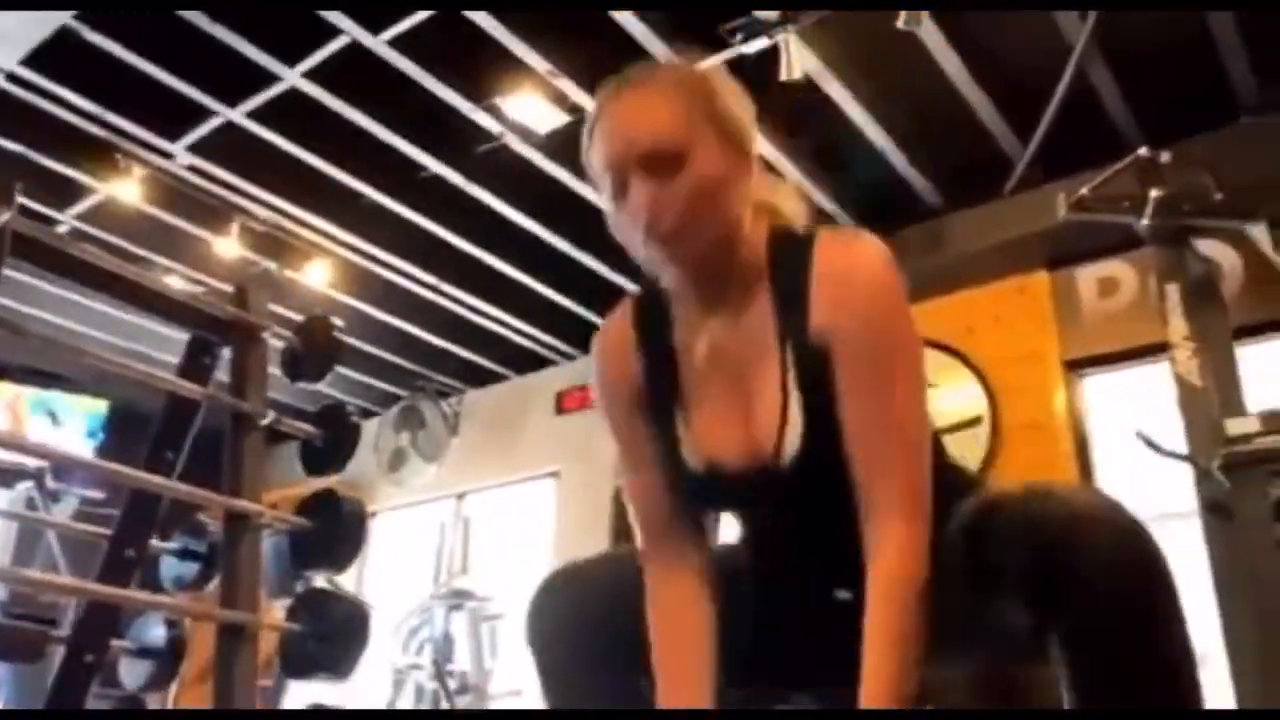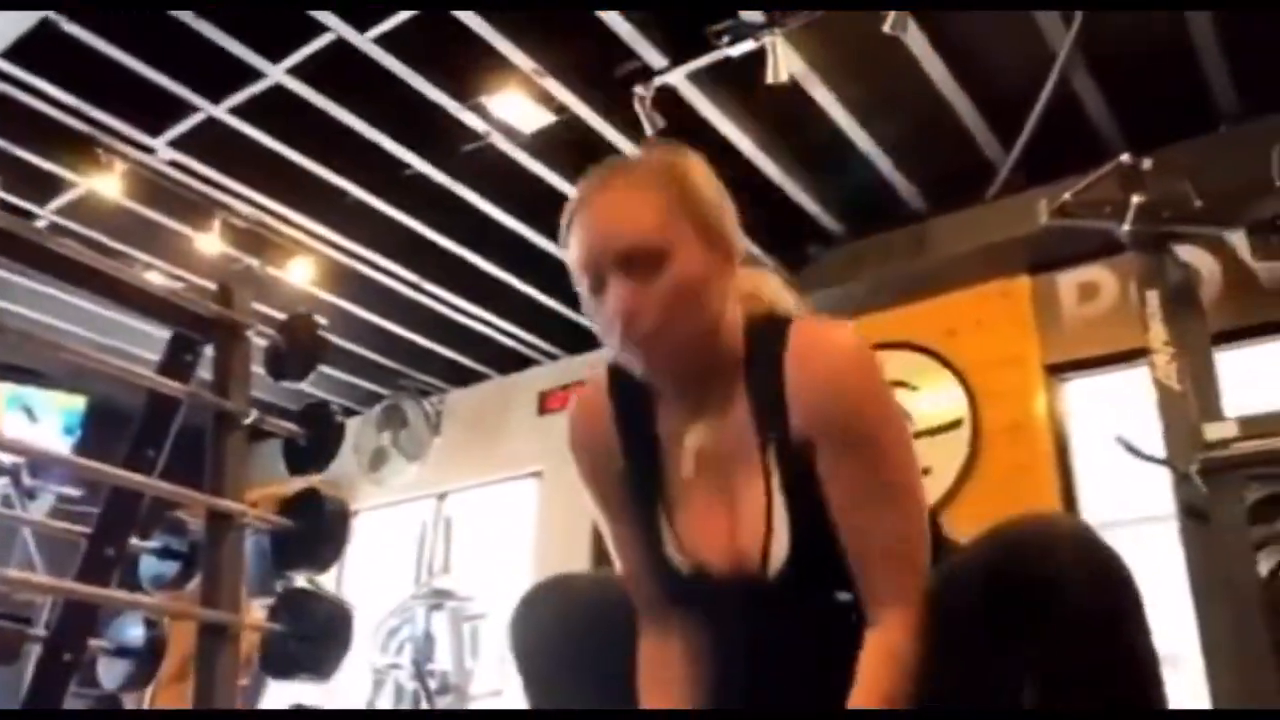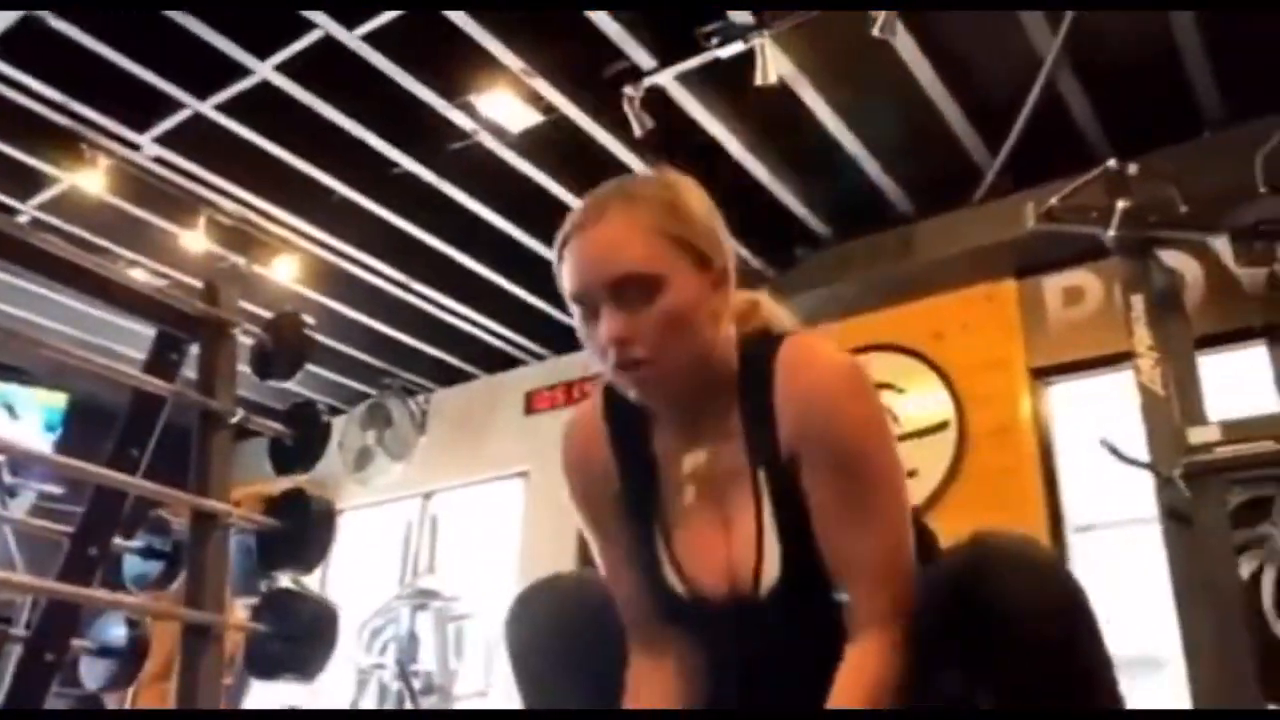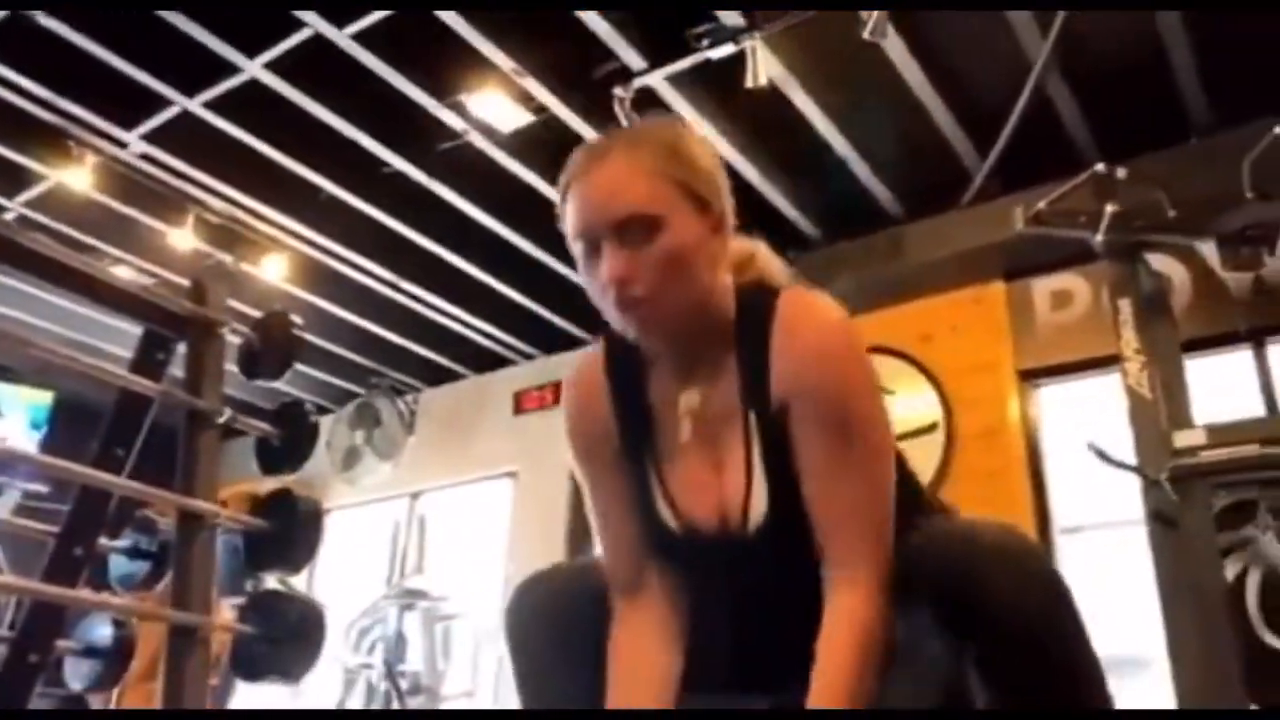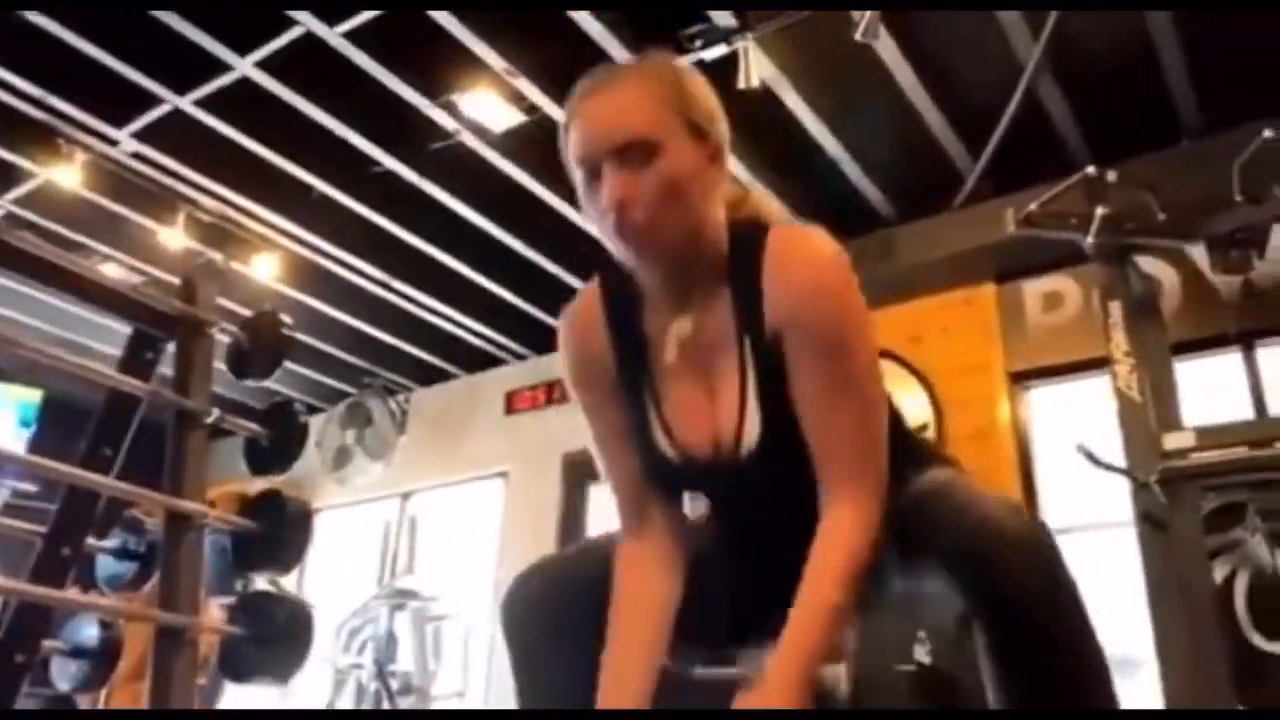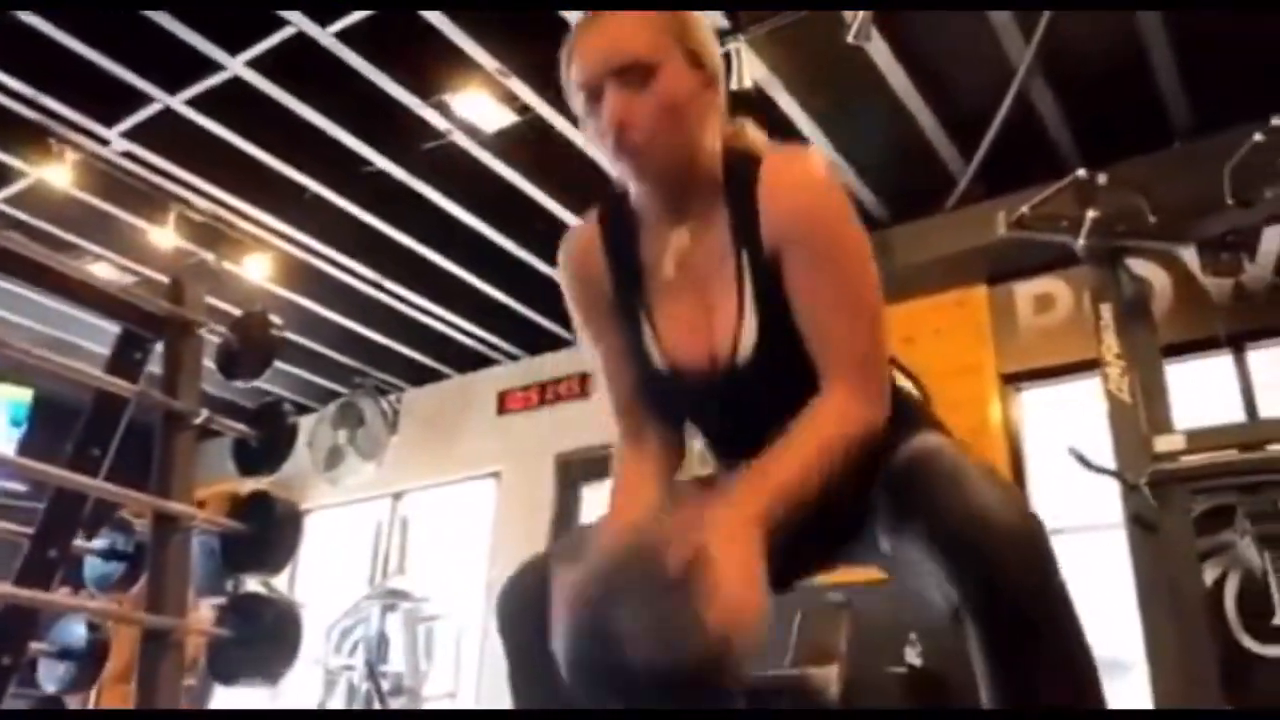
dt=0.1s
person 1, frame 1
left shoulder: (844, 279)
right shoulder: (625, 350)
left elbow: (899, 528)
right elbow: (674, 560)
left hip: (933, 586)
right hip: (796, 608)
person 1, frame 2
left shoulder: (821, 366)
right shoulder: (600, 420)
left elbow: (896, 611)
right elbow: (667, 628)
left hip: (924, 641)
right hip: (774, 661)
left knee: (1062, 564)
right knee: (554, 623)
person 1, frame 3
left shoulder: (812, 382)
right shoulder: (594, 444)
left elbow: (880, 632)
right elbow: (659, 650)
left hip: (911, 646)
right hip: (769, 676)
left knee: (1018, 584)
right knee: (546, 625)
person 1, frame 4
left shoulder: (807, 337)
right shoulder: (594, 396)
left elbow: (859, 583)
right elbow: (646, 600)
left hip: (896, 597)
right hip: (760, 626)
left knee: (1003, 578)
right knee: (543, 612)
person 1, frame 5
left shoulder: (799, 269)
right shoulder: (593, 330)
left elbow: (855, 506)
right elbow: (648, 534)
left wrist: (781, 690)
right wrist: (619, 706)
left hip: (890, 508)
right hip: (767, 543)
left knee: (1006, 553)
right knee: (542, 605)
person 1, frame 6
left shoulder: (789, 188)
right shoulder: (591, 256)
left elbow: (858, 396)
right elbow: (644, 441)
left wrist: (742, 513)
right wrist: (615, 553)
left hip: (878, 466)
right hip: (755, 508)
left knee: (1001, 546)
right knee: (533, 601)
